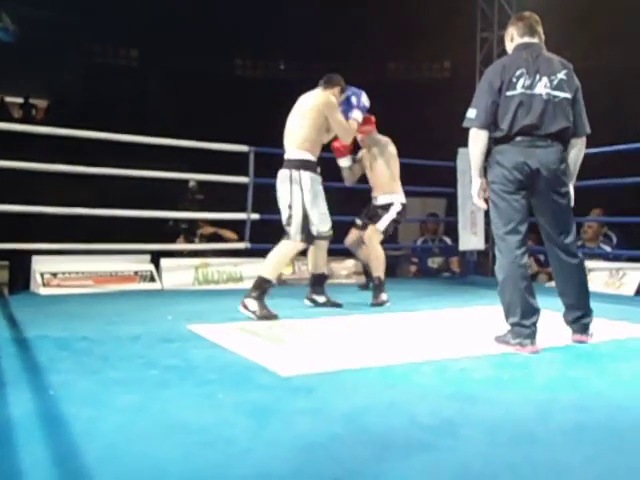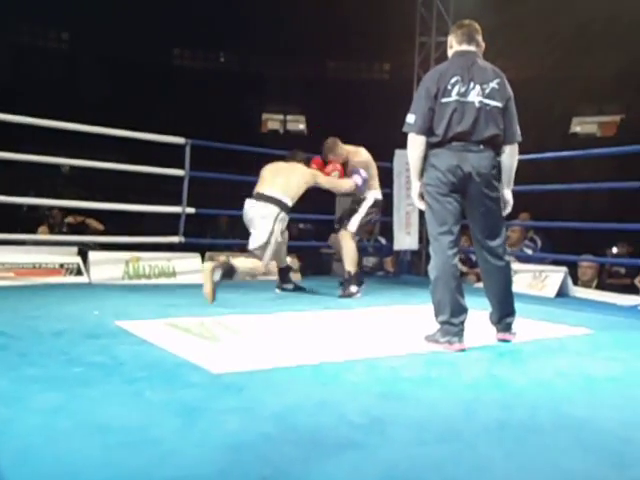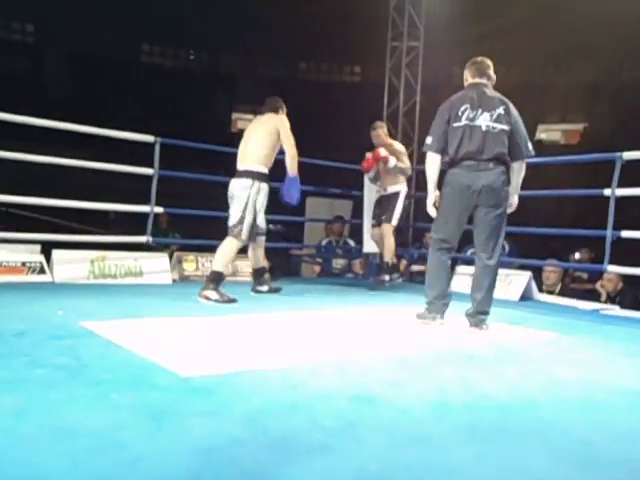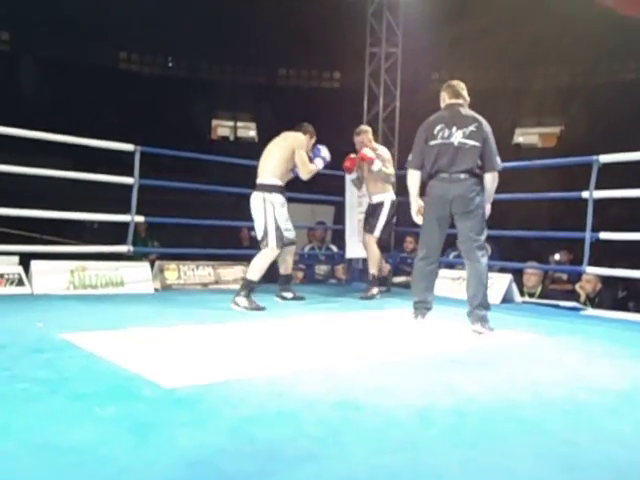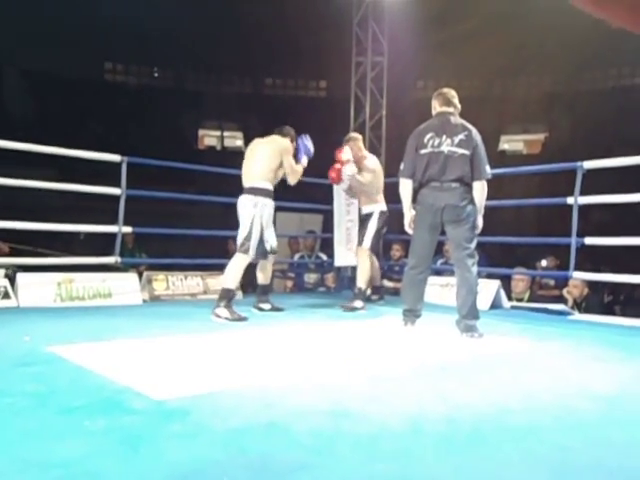
dt=1s
person 1, frame 1
left shoulder: (500, 69)
right shoulder: (565, 70)
left elbow: (479, 128)
right elbow: (579, 136)
left wrist: (477, 175)
right wrist: (569, 179)
left hip: (510, 157)
right hip: (551, 157)
left knee: (511, 244)
right knee: (563, 242)
left ankle: (522, 331)
right ankle: (579, 323)
person 1, frame 2
left shoulder: (437, 75)
right shoulder: (498, 79)
left elbow: (417, 133)
right elbow: (510, 142)
left wrist: (415, 178)
right wrist: (507, 186)
left hip: (444, 161)
right hip: (484, 163)
left knee: (444, 246)
right knee: (492, 245)
left ankle: (450, 330)
right ankle: (504, 324)
person 1, frame 3
left shoulder: (452, 104)
right shoulder: (506, 107)
left elbow: (434, 152)
right elbow: (520, 157)
left wrist: (431, 189)
right wrist: (514, 191)
left hip: (459, 177)
right hip: (494, 179)
left knee: (441, 243)
right knee: (487, 252)
left ankle: (436, 308)
right ankle: (478, 317)
person 1, frame 4
left shoulder: (430, 124)
right shoulder: (480, 124)
left elbow: (414, 168)
right elbow: (491, 170)
left wrist: (415, 199)
right wrist: (487, 200)
left hip: (437, 189)
right hip: (469, 190)
left knee: (427, 252)
right knee: (475, 253)
left ankle: (420, 310)
right ankle: (478, 316)
person 1, frame 5
left shoulder: (421, 133)
right shoulder: (470, 132)
left elbow: (406, 177)
right elbow: (479, 180)
left wrist: (407, 209)
right wrist: (479, 212)
left hip: (427, 199)
right hip: (459, 199)
left knee: (418, 260)
right knee: (465, 261)
left ankle: (410, 317)
right ankle: (468, 323)
person 2, frame 1
left shoulder: (308, 99)
right shoulder: (326, 99)
right elbow: (346, 137)
left wrist: (345, 113)
right wrist: (356, 111)
left hip: (305, 174)
right hip: (298, 174)
left knee: (322, 235)
right knee: (296, 239)
left ankle: (317, 292)
right ankle: (253, 297)
person 2, frame 2
left shoulder: (270, 166)
right shoulder: (307, 172)
right elbow: (341, 186)
right wrist: (357, 179)
left hip: (252, 206)
right hip: (270, 212)
left knee: (281, 237)
right knee: (259, 262)
left ankle: (285, 281)
right ankle: (215, 269)
person 2, frame 3
left shoulder: (256, 123)
right shoulder: (280, 121)
right elbow: (291, 152)
right wrist: (293, 179)
left hip: (241, 181)
right hip: (253, 183)
left knee: (258, 235)
right knee: (237, 236)
left ankle: (261, 282)
right ankle: (210, 287)
person 2, frame 4
left shoulder: (282, 140)
right shoulder: (297, 138)
right elbow: (306, 173)
left wrist: (295, 169)
right wrist: (320, 161)
left hip: (270, 196)
right hip: (268, 197)
left knee: (289, 243)
right knee: (272, 248)
left ankle: (285, 290)
right ankle: (242, 295)
person 2, frame 5
left shoulder: (257, 143)
right shoulder: (284, 143)
right elbow: (292, 178)
left wrist: (283, 168)
right wrist: (303, 158)
left hip: (250, 199)
right hip: (259, 200)
left knee: (268, 251)
right knee: (245, 252)
left ankle: (262, 300)
right ankle: (222, 306)
person 3, frame 1
left shoulder: (384, 144)
right shoulder: (363, 155)
left elbow: (382, 142)
right elbow: (349, 181)
left wrist: (369, 132)
right wrist: (343, 157)
left hip: (393, 203)
right hip: (377, 204)
left knee: (370, 236)
right knee: (351, 240)
left ankle: (380, 291)
right ankle: (374, 276)
person 3, frame 2
left shoulder: (358, 158)
right shoulder: (344, 158)
left hip: (370, 199)
right hip: (359, 199)
left knee: (344, 235)
right knee: (338, 239)
left ankle: (352, 284)
right ankle: (353, 278)
person 3, frame 3
left shoulder: (397, 148)
right shoulder: (377, 152)
left elbow: (407, 171)
right elbow: (374, 180)
left wrist: (389, 160)
right wrist: (369, 171)
left hip: (397, 192)
right hip: (382, 194)
left knee: (387, 228)
right knee: (376, 234)
left ankle: (385, 271)
right ankle: (392, 266)
person 3, frame 4
left shoulder: (382, 153)
right shoulder: (363, 157)
left elbow: (391, 179)
right elbow: (358, 185)
left wrist: (374, 163)
right wrist: (350, 171)
left hip: (385, 202)
right hip: (373, 203)
left knee: (370, 239)
right knee: (367, 241)
left ankle: (373, 285)
right ankle: (383, 279)
person 3, frame 5
left shoulder: (370, 162)
right shoulder: (358, 164)
left elbow: (363, 186)
right elbow: (354, 191)
left wrist: (347, 166)
right wrist: (341, 180)
left hip: (376, 212)
right hip: (366, 212)
left knee: (363, 252)
right knee: (370, 253)
left ankle: (359, 299)
right ankle: (377, 290)
